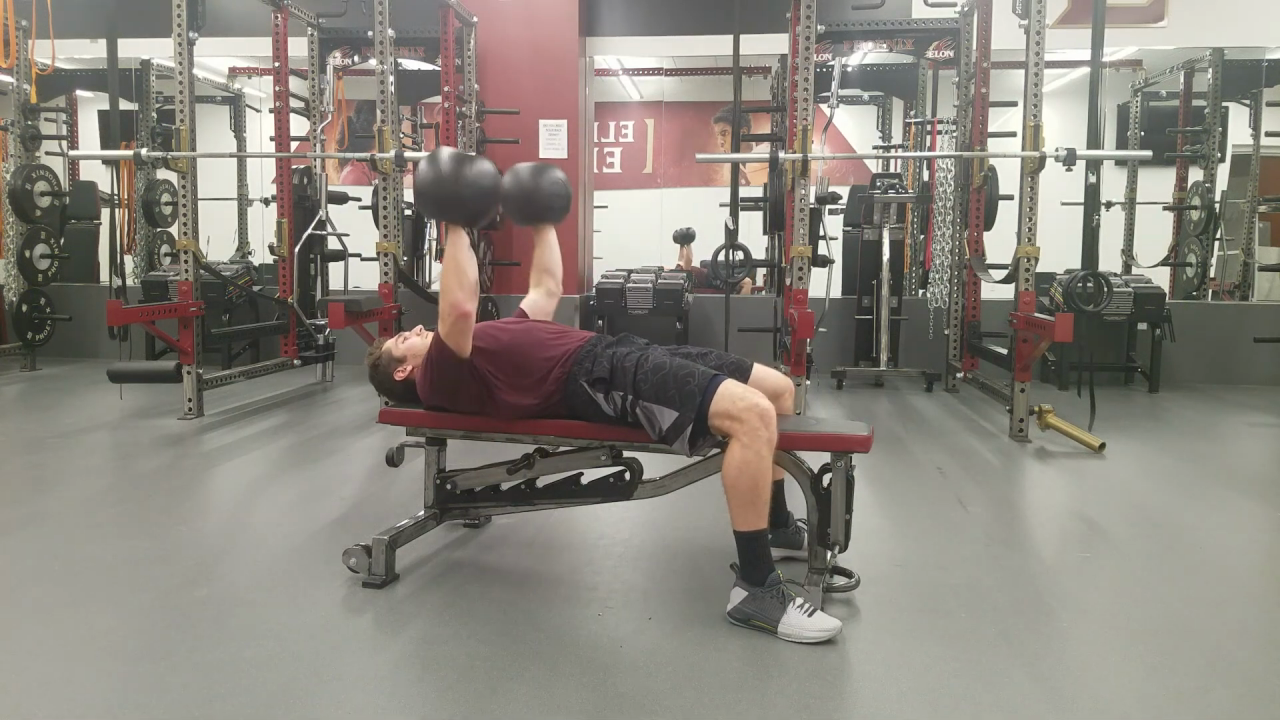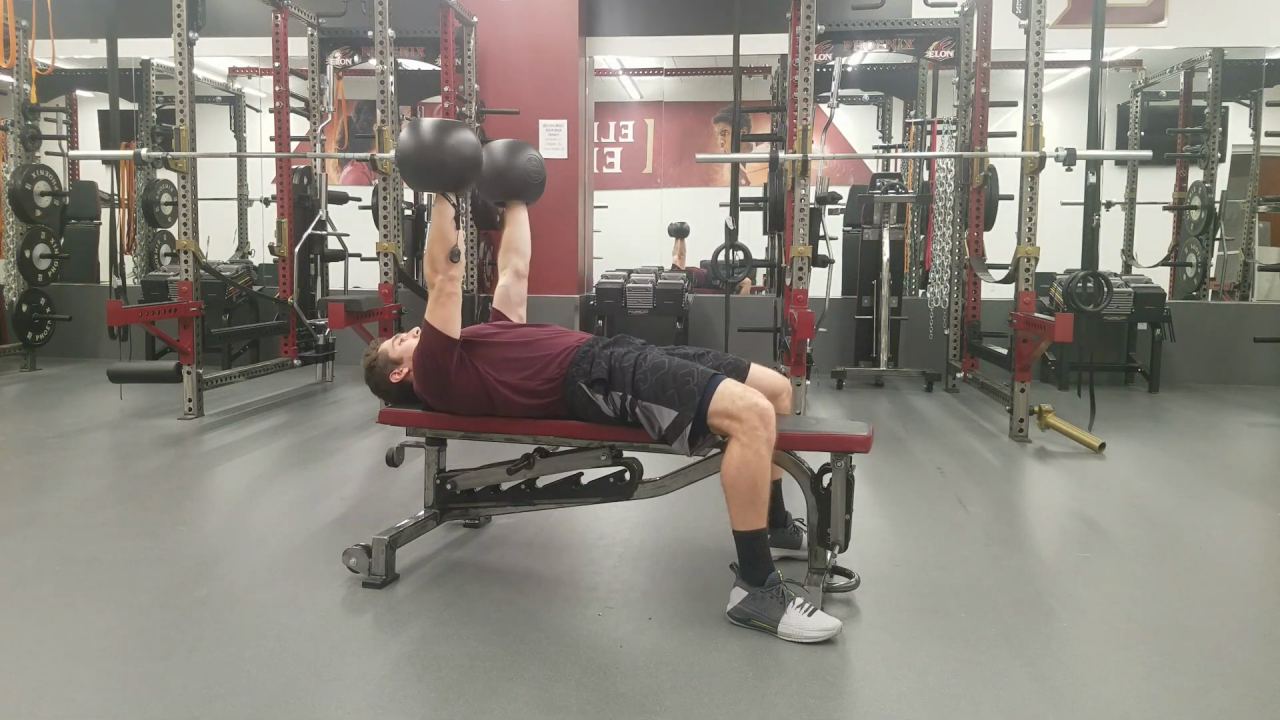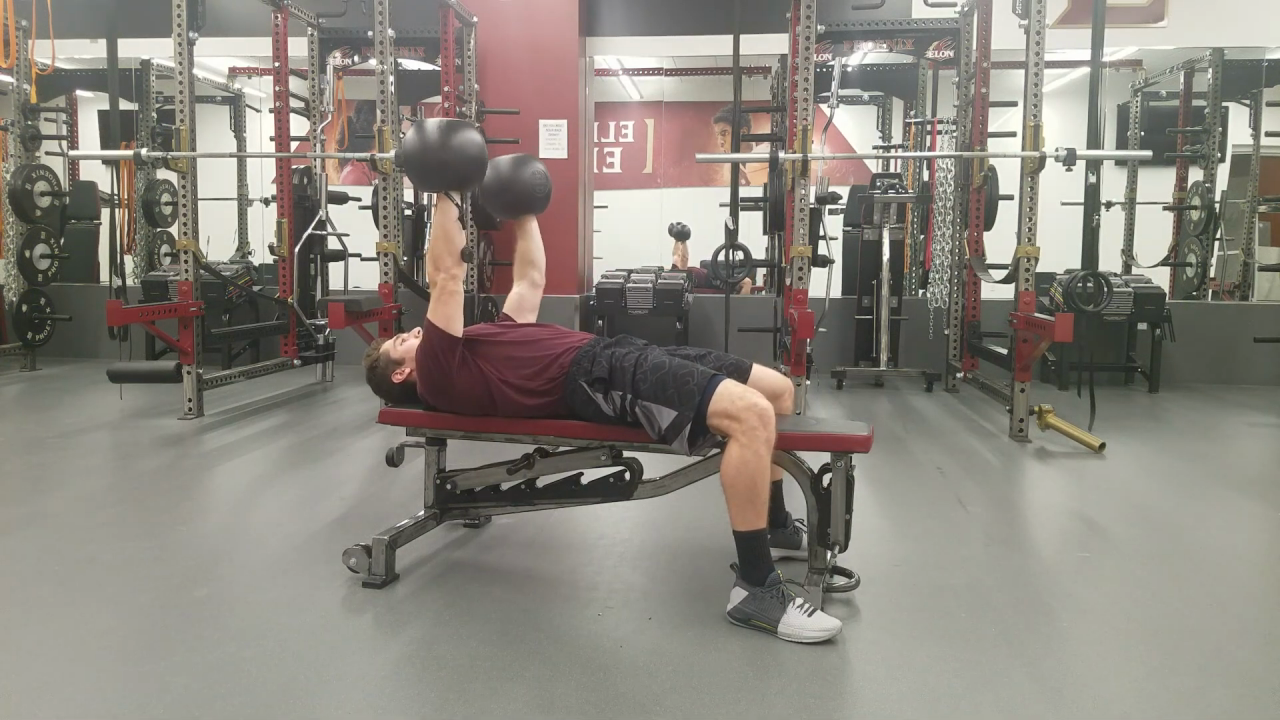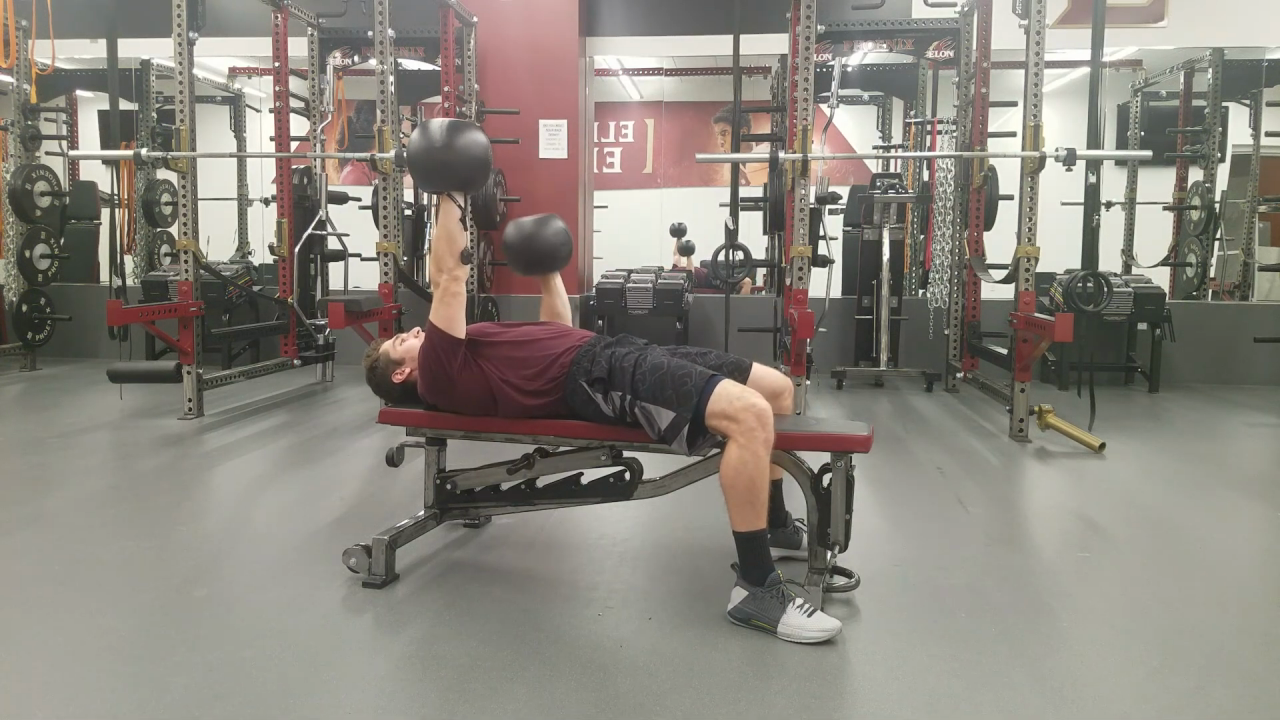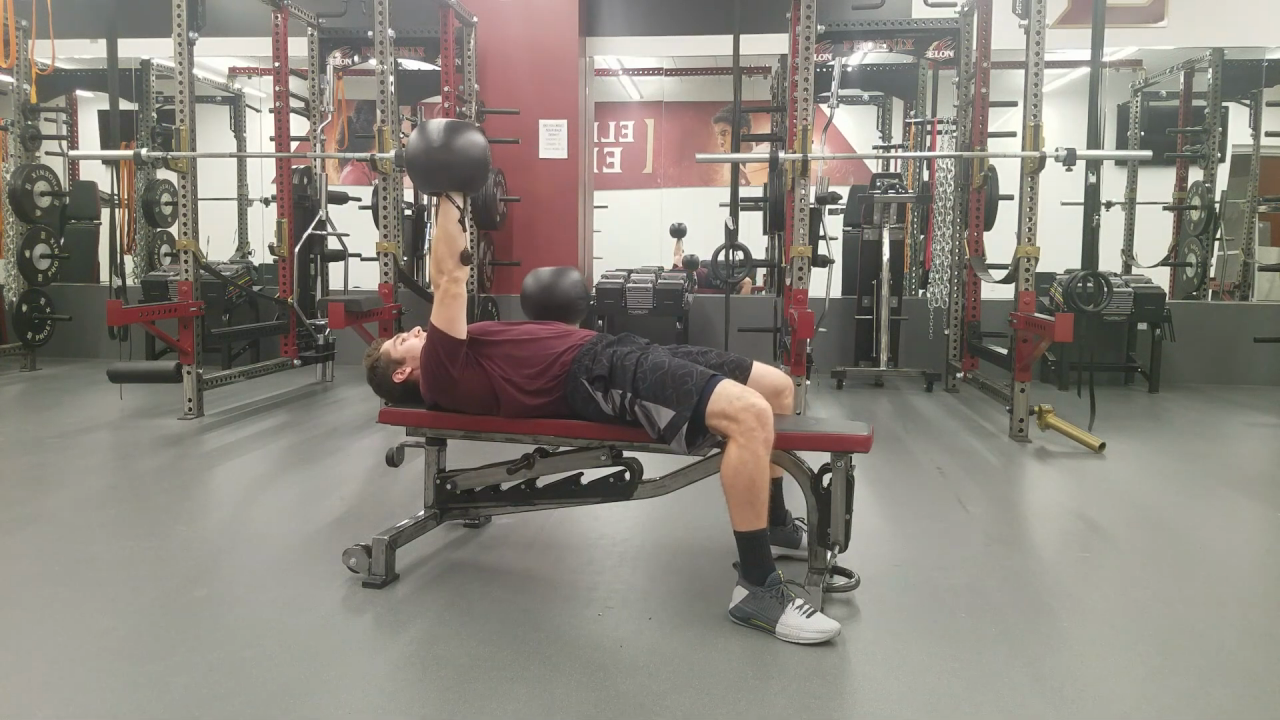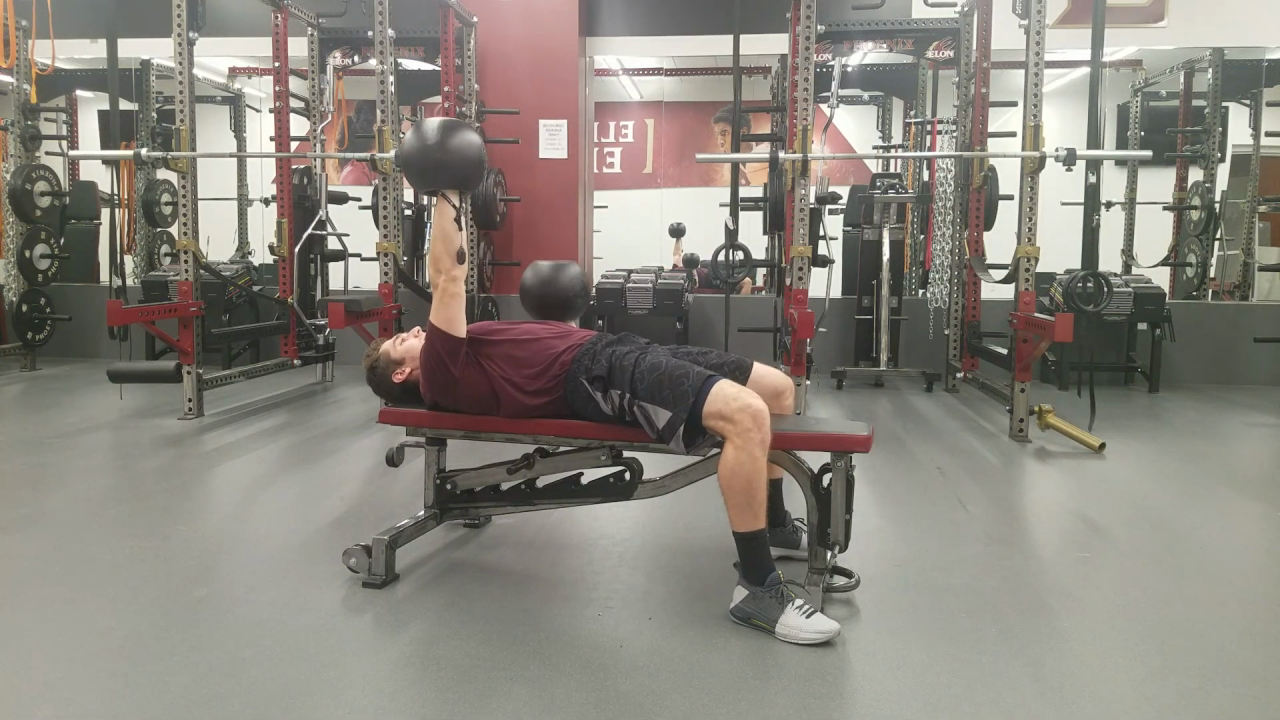
dt=0.3s
person 1, frame 1
left shoulder: (478, 340)
right shoulder: (439, 378)
left elbow: (547, 287)
right elbow: (461, 308)
left wrist: (543, 219)
right wrist: (452, 225)
right hip: (599, 377)
left knee: (778, 390)
right knee: (753, 415)
left ankle: (779, 524)
right ankle: (756, 588)
person 1, frame 2
left shoulder: (474, 347)
right shoulder: (437, 375)
left elbow: (513, 274)
right elbow: (445, 281)
left wrist: (515, 201)
right wrist: (440, 195)
right hip: (594, 380)
left knee: (775, 390)
right knee: (751, 415)
left ankle: (776, 526)
right ankle: (756, 589)
person 1, frame 3
left shoulder: (476, 356)
right shoulder: (439, 376)
left elbow: (528, 284)
right elbow: (446, 279)
left wrist: (525, 211)
right wrist: (444, 196)
right hip: (597, 378)
left knee: (777, 390)
right knee: (751, 416)
left ankle: (778, 528)
right ankle: (756, 591)
person 1, frame 4
left shoulder: (470, 353)
right shoulder: (438, 374)
left elbow: (560, 326)
right elbow: (449, 280)
left wrist: (547, 267)
right wrist: (449, 195)
right hip: (597, 378)
left knee: (776, 389)
right knee: (749, 414)
left ankle: (776, 526)
right ankle: (757, 588)
person 1, frame 5
left shoulder: (470, 355)
right shoulder: (439, 375)
right elbow: (450, 281)
right wrist: (448, 197)
right hip: (599, 377)
left knee: (776, 388)
right knee: (750, 416)
left ankle: (776, 525)
right ankle: (758, 589)
person 1, frame 6
left shoulder: (470, 353)
right shoulder: (440, 373)
right elbow: (449, 277)
right wrist: (445, 196)
right hip: (598, 374)
left knee: (777, 390)
right knee: (746, 416)
left ankle: (777, 523)
right ankle: (756, 589)
